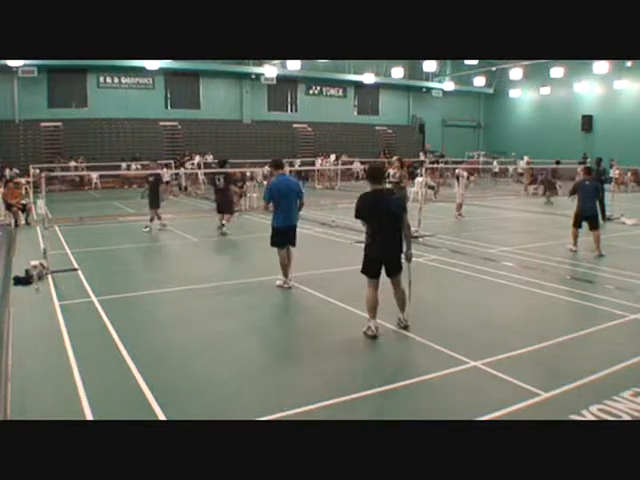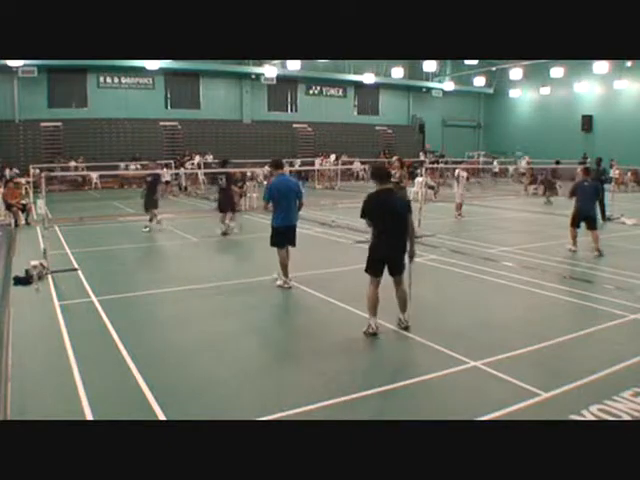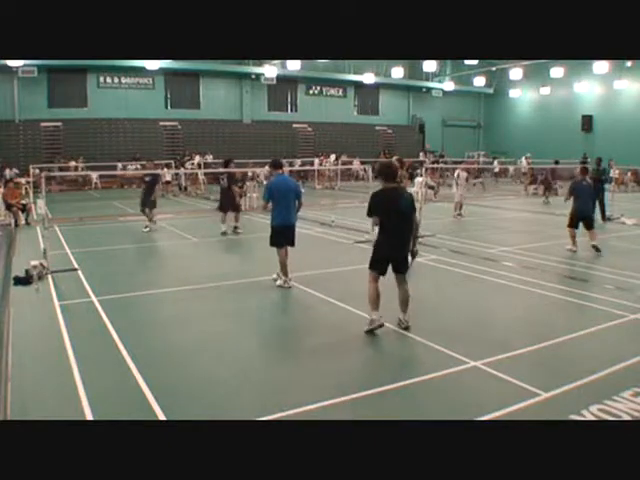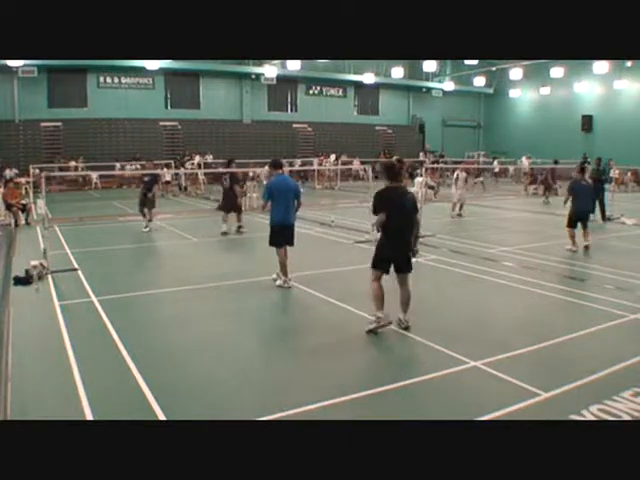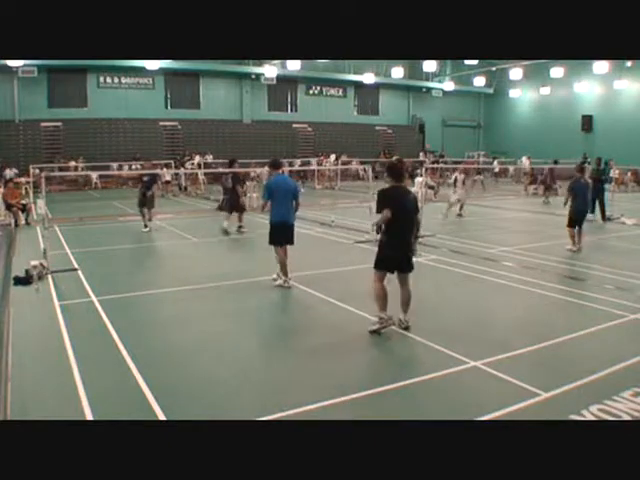
dt=0.1s
person 1, frame 1
left shoulder: (364, 199)
right shoulder: (398, 198)
left elbow: (365, 223)
right elbow: (406, 226)
right wrist: (408, 248)
left hip: (373, 248)
right hip: (394, 248)
left knee: (372, 287)
right knee: (397, 284)
left ankle: (372, 325)
right ankle: (403, 318)
person 1, frame 2
left shoulder: (372, 198)
right shoulder: (402, 197)
left elbow: (369, 223)
right elbow: (410, 225)
right wrist: (412, 247)
left hip: (379, 246)
right hip: (398, 247)
left knee: (373, 285)
right knee: (399, 283)
left ankle: (372, 323)
right ankle: (403, 318)
person 1, frame 3
left shoulder: (378, 196)
right shoulder: (407, 196)
left elbow: (375, 221)
right elbow: (415, 223)
left wrist: (384, 220)
right wrist: (414, 244)
left hip: (384, 244)
right hip: (402, 246)
left knee: (373, 280)
right knee: (402, 282)
left ankle: (375, 317)
right ankle: (404, 319)
person 1, frame 4
left shoulder: (382, 194)
right shoulder: (409, 195)
left elbow: (381, 218)
right elbow: (416, 222)
left wrist: (377, 224)
right wrist: (414, 244)
left hip: (387, 244)
right hip: (405, 245)
left knee: (376, 279)
right knee: (403, 282)
left ankle: (380, 316)
right ankle: (404, 318)
person 1, frame 5
left shoulder: (385, 193)
right shoulder: (411, 195)
left elbow: (387, 215)
right elbow: (417, 222)
left wrist: (378, 224)
right wrist: (413, 242)
left hip: (389, 243)
right hip: (406, 245)
left knee: (378, 279)
right knee: (404, 282)
left ankle: (383, 317)
right ankle: (404, 319)
person 2, frame 1
left shoulder: (272, 184)
right shoulder: (295, 182)
left elbow: (266, 206)
right elbow: (302, 202)
left wrist: (267, 202)
left hip: (279, 222)
right hip: (292, 221)
left knee: (281, 250)
right knee: (288, 248)
left ankle: (286, 280)
right ankle: (287, 275)
person 2, frame 2
left shoulder: (272, 184)
right shoulder: (294, 182)
left elbow: (266, 205)
right elbow: (301, 203)
left wrist: (267, 207)
left hip: (278, 221)
right hip: (291, 221)
left knee: (281, 250)
right knee: (286, 248)
left ankle: (286, 280)
right ankle: (284, 273)
person 2, frame 3
left shoulder: (271, 184)
right shoulder: (293, 182)
left elbow: (265, 205)
right elbow: (300, 203)
left wrist: (265, 207)
left hip: (278, 221)
right hip: (290, 220)
left knee: (281, 249)
right knee: (285, 248)
left ankle: (286, 279)
right ankle: (282, 273)
person 2, frame 4
left shoulder: (271, 183)
right shoulder: (292, 182)
left elbow: (265, 203)
right elbow: (299, 203)
left wrist: (263, 208)
left hip: (277, 220)
right hip: (289, 220)
left knee: (280, 249)
right knee: (284, 247)
left ankle: (286, 279)
right ankle: (282, 273)
person 2, frame 5
left shoulder: (270, 182)
right shoulder: (292, 182)
left elbow: (265, 203)
right elbow: (297, 203)
left wrist: (263, 208)
left hip: (277, 219)
right hip: (289, 219)
left knee: (279, 248)
right knee: (284, 247)
left ankle: (286, 279)
right ankle: (282, 273)
